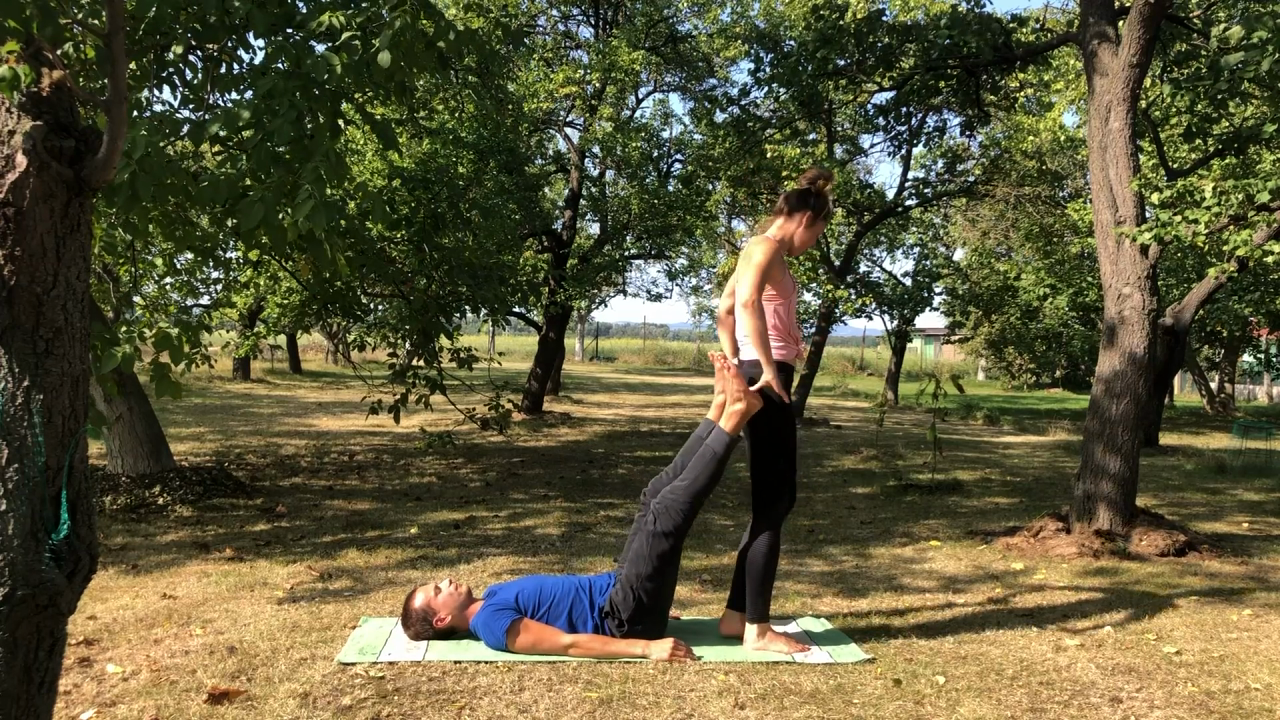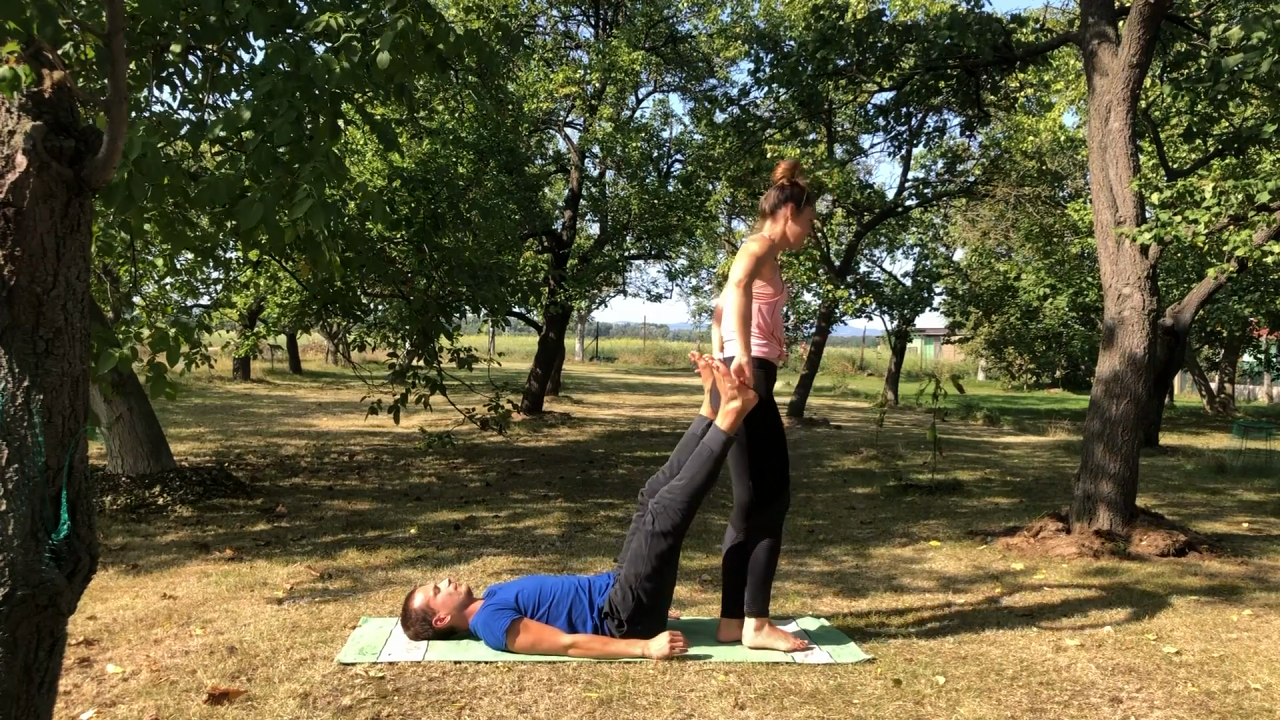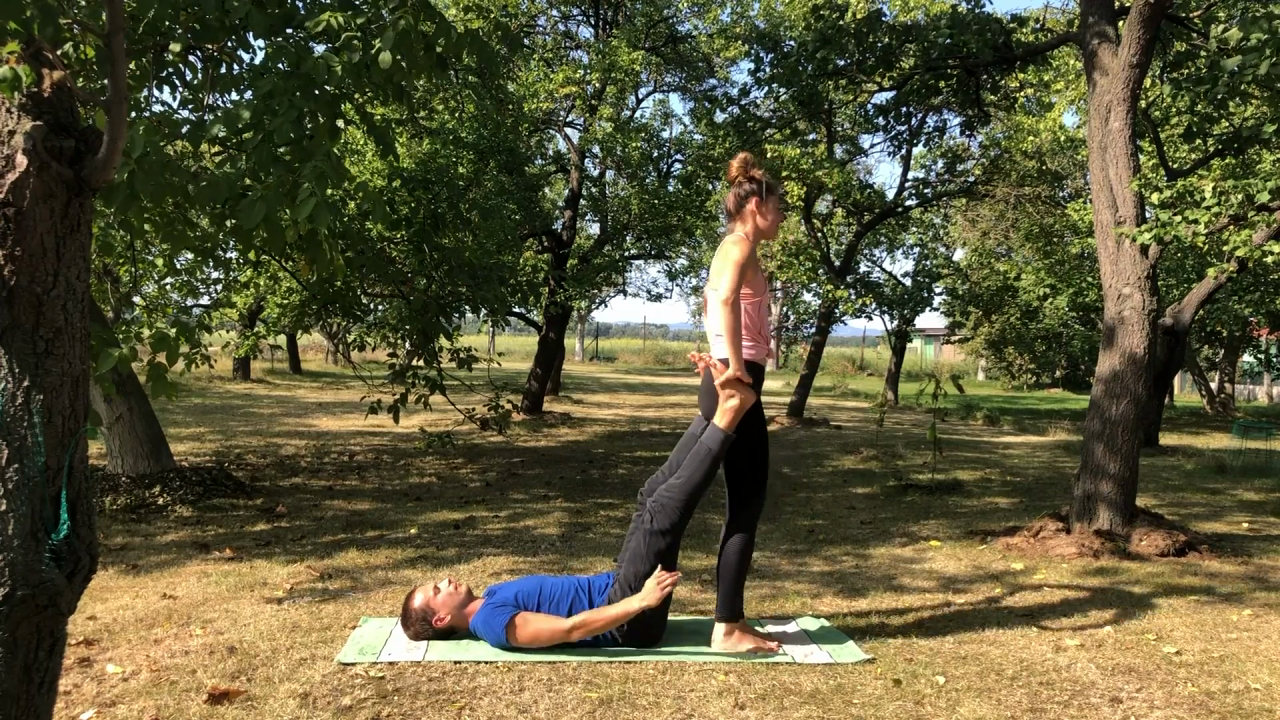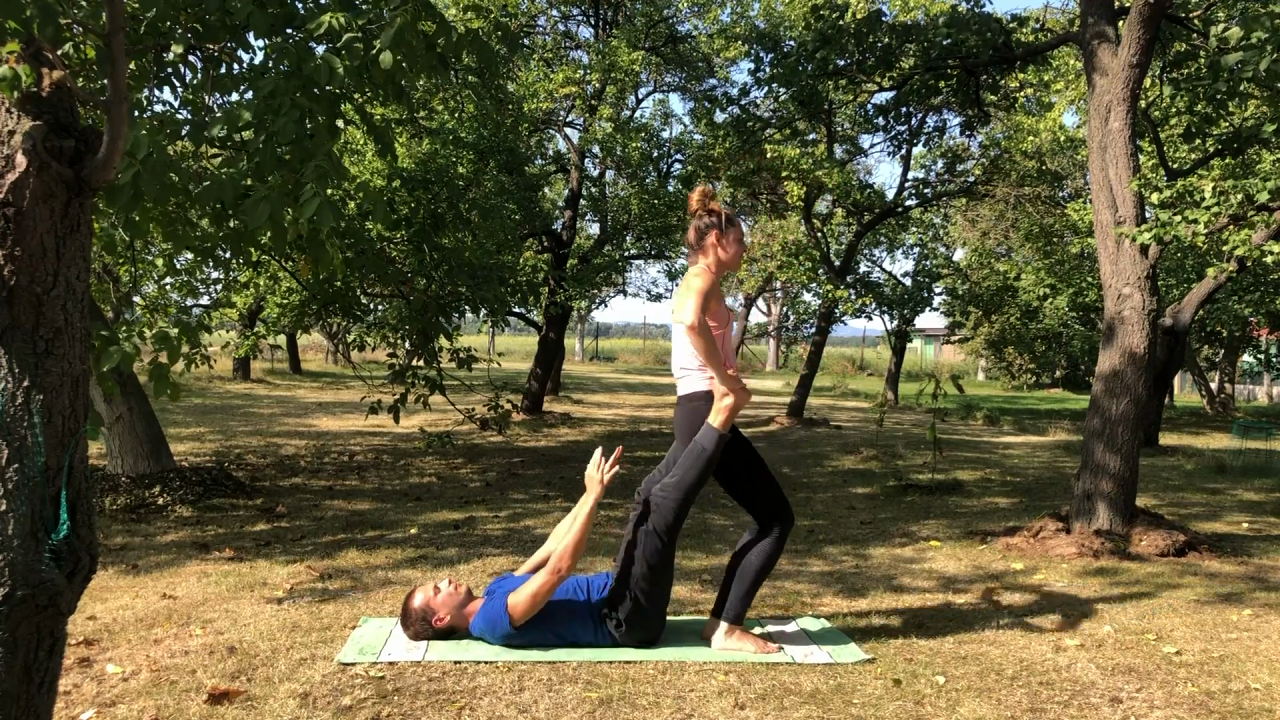
dt=0.4s
person 1, frame 1
left shoulder: (759, 252)
right shoulder: (767, 247)
left elbow: (725, 308)
right elbow: (747, 302)
left wrist: (733, 362)
right wrist: (767, 369)
left hip: (762, 381)
right hip: (767, 383)
left knee: (776, 501)
right knee: (770, 505)
left ankle: (737, 613)
right ankle: (757, 628)
person 1, frame 2
left shoulder: (760, 253)
right shoulder: (762, 246)
left elbow: (722, 307)
right elbow: (737, 285)
left wrist: (722, 360)
right wrist: (743, 356)
left hip: (740, 382)
right hip: (749, 382)
left knee: (753, 503)
right knee: (768, 502)
left ankle: (732, 619)
right ankle: (755, 622)
person 1, frame 3
left shoulder: (732, 249)
right shoulder: (741, 244)
left elbow: (711, 302)
right elbow: (727, 298)
right wrist: (735, 363)
left hip: (728, 382)
right hip: (736, 383)
left knee: (745, 502)
right knee: (745, 504)
left ankle: (730, 619)
right ankle: (727, 628)
person 1, frame 4
left shoulder: (697, 281)
right shoulder: (703, 276)
right elbow: (690, 321)
right wrist: (724, 377)
left hip: (696, 411)
right hip: (707, 409)
left knee: (769, 516)
right knee: (776, 517)
left ankle: (723, 619)
right ankle: (727, 628)
person 2, frame 1
left shoulder: (493, 599)
right shoulder: (492, 624)
right elbow: (570, 644)
right wrist: (647, 648)
left hip: (614, 591)
right hip: (625, 616)
left knee: (658, 495)
right knee: (665, 512)
left ankle: (720, 411)
right ankle: (731, 420)
person 2, frame 2
left shoulder: (495, 598)
right shoulder: (494, 625)
right elbow: (570, 644)
right wrist: (646, 647)
left hip: (613, 591)
right hip: (626, 615)
left knee: (655, 494)
right knee: (664, 512)
left ankle: (714, 407)
right ankle: (730, 415)
person 2, frame 3
left shoulder: (492, 599)
right shoulder: (493, 622)
right elbow: (572, 628)
left wrist: (637, 590)
right wrist: (639, 601)
left hip: (615, 589)
right hip: (631, 620)
left knee: (654, 496)
right knee: (661, 511)
left ankle: (716, 408)
right ankle: (727, 414)
person 2, frame 4
left shoulder: (497, 591)
right shoulder: (493, 619)
left elbow: (553, 545)
right elbow: (559, 566)
left wrist: (590, 491)
right wrist: (593, 496)
left hip: (613, 594)
right hip: (627, 618)
left knee: (652, 497)
right knee: (659, 509)
left ankle: (716, 407)
right ankle: (720, 415)
